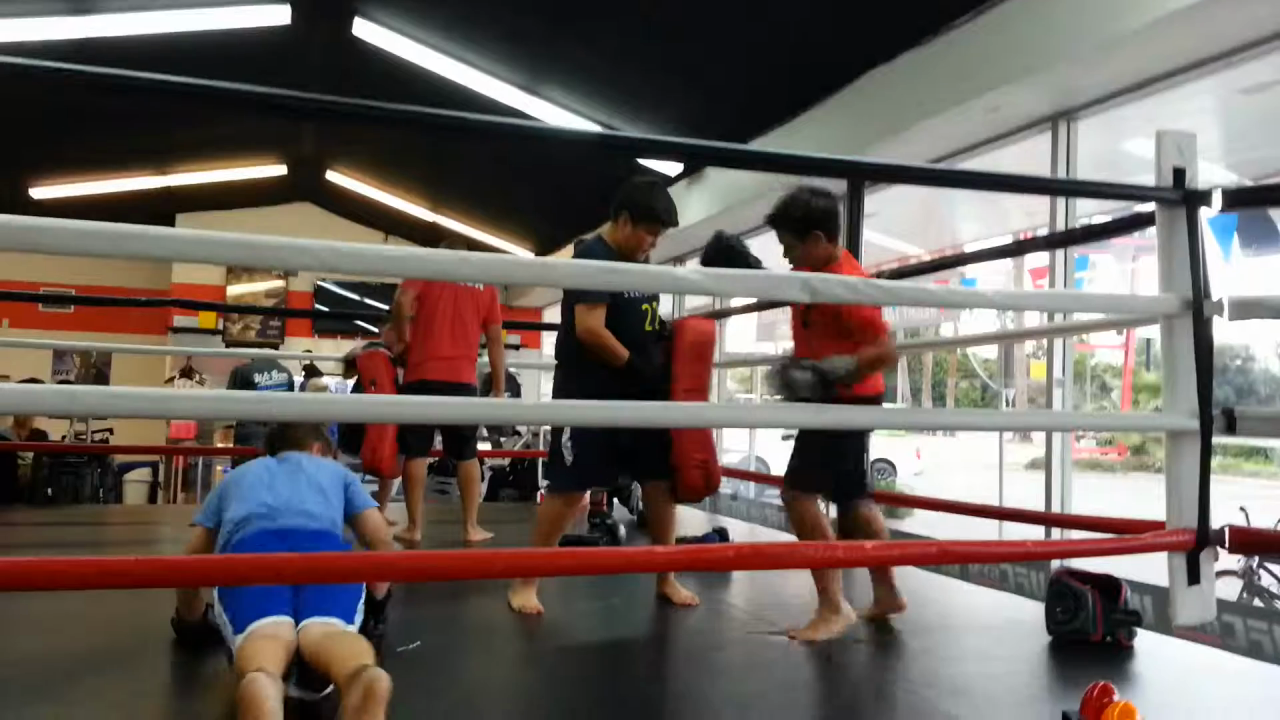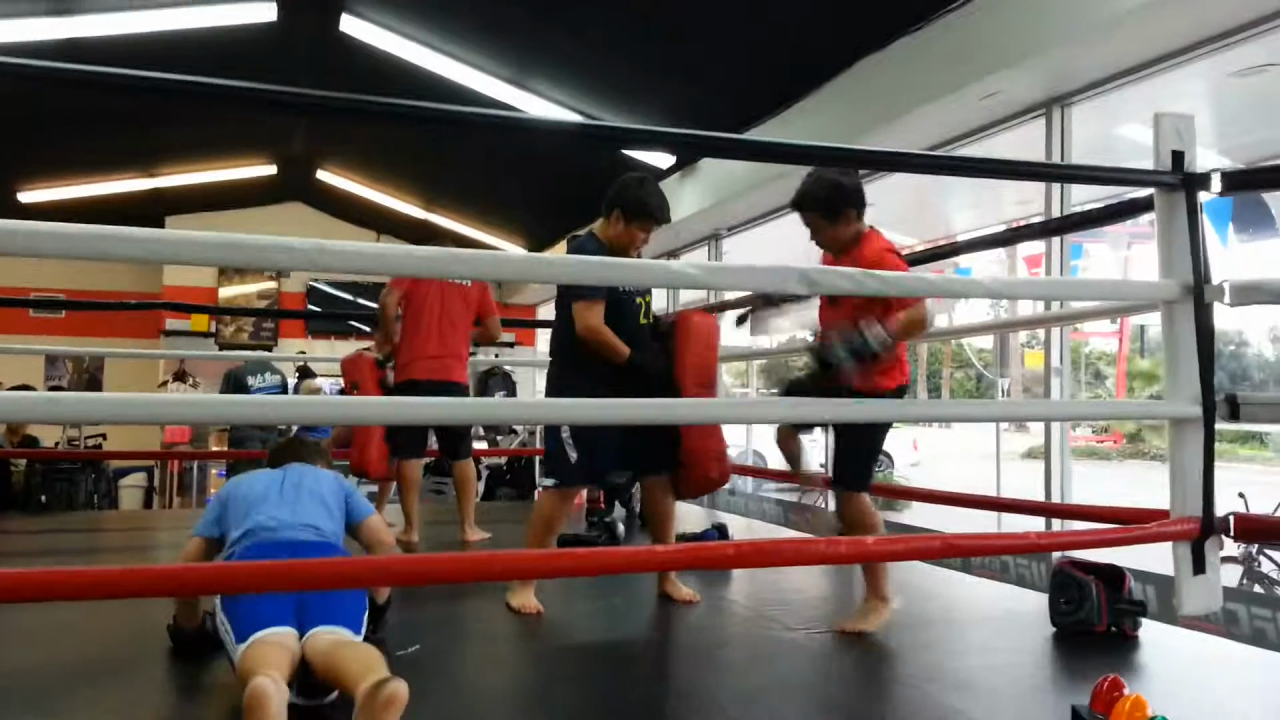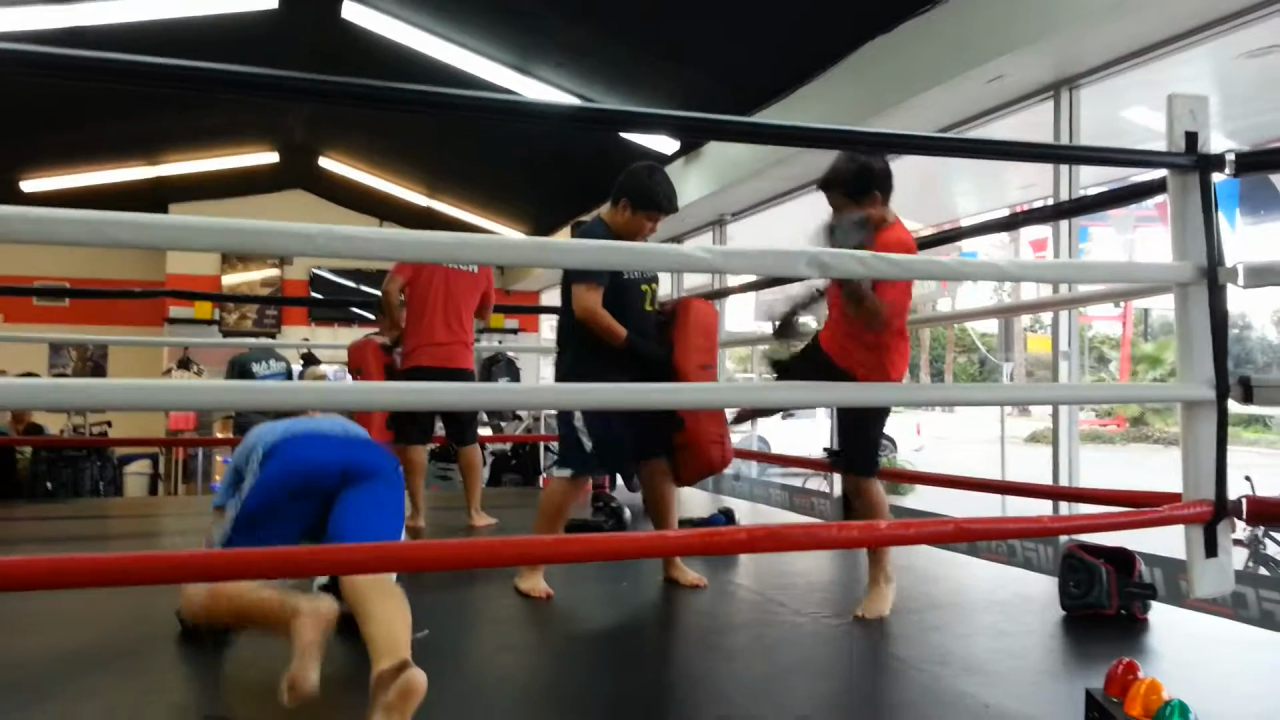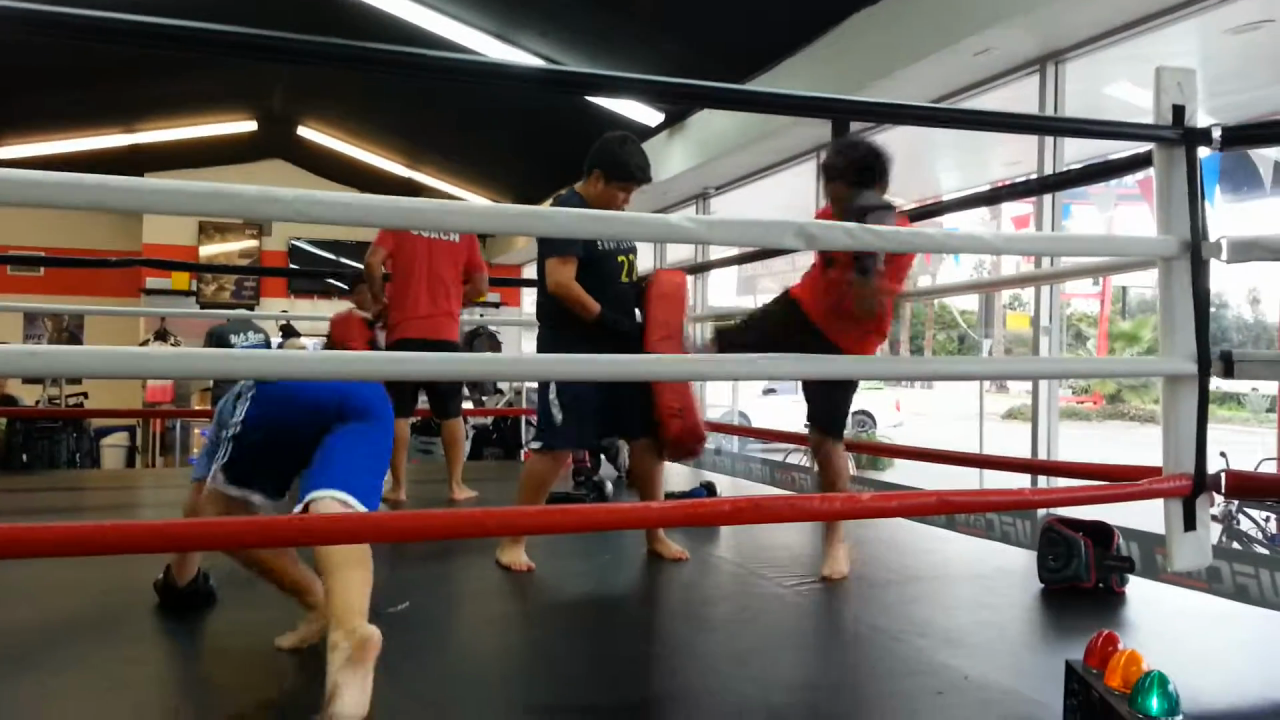
dt=0.4s
person 1, frame 1
left shoulder: (843, 282)
right shoulder: (820, 265)
left elbow: (886, 350)
left hip: (843, 400)
right hip: (836, 397)
left knee: (799, 494)
right knee: (853, 500)
left ankle: (833, 607)
right ankle: (886, 594)
person 1, frame 2
left shoulder: (878, 258)
right shoulder: (838, 252)
left elbow: (920, 315)
left wrist: (868, 343)
left hip: (872, 387)
right hip: (839, 370)
left knee: (849, 489)
right knee: (785, 422)
left ankle: (878, 598)
person 1, frame 3
left shoulder: (894, 244)
right shoulder: (859, 233)
left elbow: (878, 317)
left wrist: (851, 275)
right wrist: (807, 301)
left hip: (869, 373)
right hip: (830, 348)
left knee: (859, 474)
right knee: (780, 388)
left ankle: (882, 579)
person 1, frame 4
right shoulder: (833, 217)
left elbow: (869, 309)
left wrist: (866, 262)
left hip: (847, 343)
right hip: (803, 309)
left knee: (826, 436)
right knee: (734, 340)
left ankle: (835, 541)
person 2, frame 1
left shoulder: (640, 262)
right shoulder: (592, 258)
right elbow: (589, 329)
left wrist: (663, 355)
right wrist: (637, 367)
left hip: (640, 393)
right hip: (588, 393)
left knee: (661, 481)
right knee: (569, 487)
left ankle: (666, 579)
right ankle: (525, 581)
person 2, frame 2
left shoulder: (631, 256)
right shoulder: (585, 255)
right elbow: (589, 327)
left wrist: (660, 359)
right wrist: (639, 364)
left hip: (635, 387)
right hip: (583, 387)
left knee: (660, 476)
right knee: (565, 482)
left ankle: (666, 577)
right ankle: (523, 582)
person 2, frame 3
left shoulder: (636, 245)
right shoulder: (592, 239)
right elbow: (587, 309)
left wrist: (664, 341)
right wrist: (639, 348)
left hip: (638, 373)
right hip: (591, 374)
left knee: (659, 462)
right knee: (577, 470)
left ankle: (672, 561)
right ankle: (531, 566)
person 2, frame 4
left shoulder: (616, 218)
right shoulder: (567, 213)
right elbow: (559, 283)
left wrist: (648, 299)
right wrist: (611, 322)
left hip: (620, 348)
right hip: (571, 350)
left knee: (647, 437)
right knee: (556, 445)
left ankle: (655, 534)
right ankle: (513, 539)
person 3, frame 1
left shoulder: (237, 475)
right shoulder: (335, 470)
left elbow: (194, 554)
right elbow: (381, 539)
left wrist: (190, 618)
right wrist: (375, 604)
left hip: (249, 549)
right hip: (323, 547)
left knee: (264, 635)
left ankle: (259, 687)
right ankle: (363, 677)
person 3, frame 2
left shoulder: (235, 485)
right shoulder: (335, 481)
left elbow: (188, 564)
right elbow: (384, 544)
left wrist: (188, 626)
right wrist: (376, 609)
left hip: (252, 563)
right hip: (327, 562)
left knee: (269, 646)
right knee: (331, 641)
left ankle: (264, 692)
right ankle: (376, 687)
person 3, frame 3
left shoulder: (257, 437)
right shoulder: (354, 431)
left elbow: (220, 527)
left wrist: (204, 597)
left hip: (288, 463)
right hip: (373, 461)
left knee: (198, 600)
right knee: (367, 570)
left ankle: (300, 612)
right ankle: (393, 668)
person 3, frame 4
left shoulder: (232, 400)
left elbow: (196, 505)
left wrist: (179, 579)
left hip: (286, 392)
right hip: (368, 396)
left knee: (219, 510)
right knee: (335, 513)
left ankle: (322, 605)
right ankle: (350, 634)
person 4, frame 1
right shoulder: (486, 285)
left elbow: (402, 300)
right elbow: (496, 341)
left wrist: (402, 338)
right wrist: (499, 387)
left hip: (422, 376)
right hip: (463, 380)
left knee: (415, 453)
right knee: (467, 455)
left ankle: (414, 527)
right ankle: (471, 527)
person 4, frame 2
right shoulder: (476, 281)
left elbow: (387, 301)
right elbow: (494, 332)
left wrist: (391, 339)
left hip: (412, 375)
right hip: (453, 378)
left knee: (409, 454)
right knee: (461, 454)
left ankle: (411, 529)
right ankle: (469, 526)
person 4, frame 3
right shoulder: (481, 266)
left elbow: (390, 288)
right elbow: (484, 314)
left wrist: (396, 326)
left hip: (418, 361)
right hip: (459, 362)
left knee: (414, 440)
right knee: (468, 439)
left ankle: (417, 514)
right ankle: (475, 512)
person 4, frame 4
right shoulder: (465, 236)
left elbow: (372, 261)
right elbow: (481, 287)
left wrist: (380, 299)
left hip: (404, 333)
right hip: (445, 334)
left knee: (399, 412)
right knee: (451, 412)
left ankle: (398, 486)
right ankle: (456, 485)
